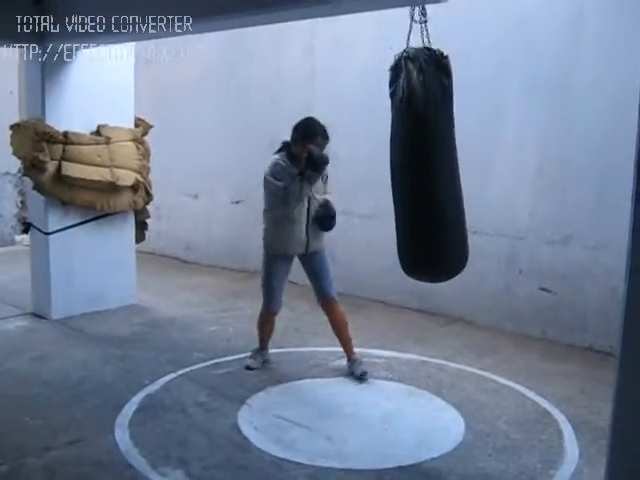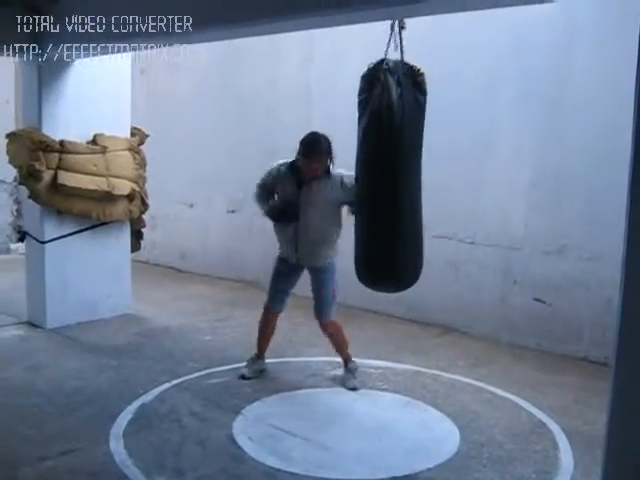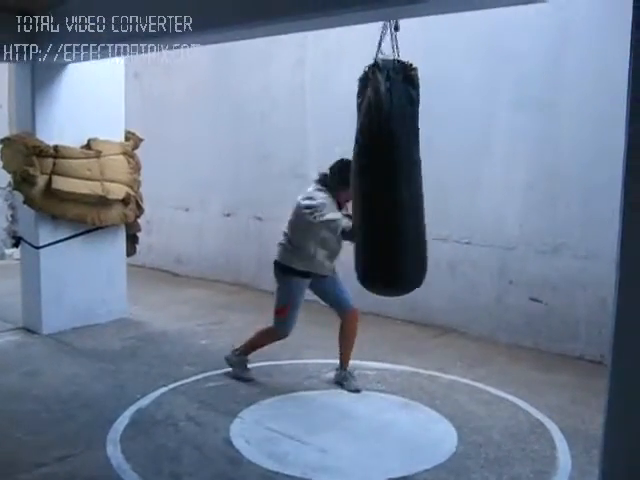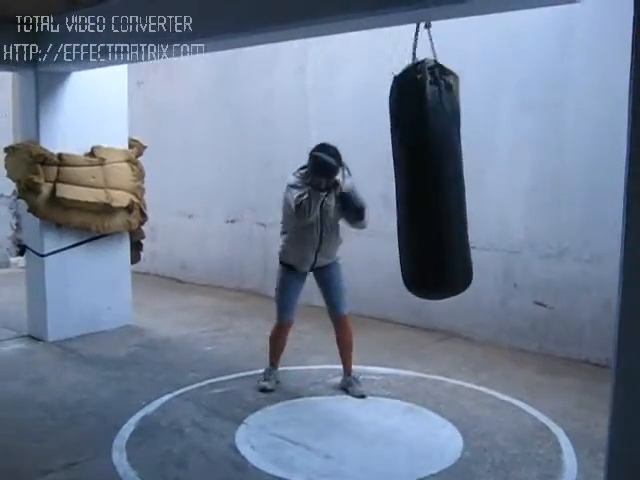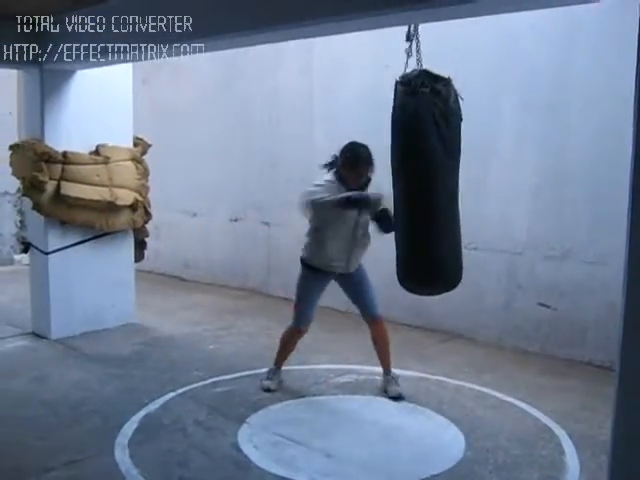
dt=0.5s
person 1, frame 1
left shoulder: (315, 165)
right shoulder: (278, 166)
right elbow: (290, 200)
left wrist: (325, 210)
right wrist: (309, 174)
left hip: (312, 244)
right hip: (279, 246)
left knee: (329, 301)
right knee: (271, 307)
left ankle: (351, 357)
right ankle: (262, 350)
person 1, frame 2
left shoulder: (337, 181)
right shoulder: (280, 172)
right elbow: (261, 192)
right wrist: (273, 209)
left hip: (322, 258)
right hip: (289, 255)
left knee: (325, 319)
right knee: (271, 309)
left ankle: (349, 365)
right ankle: (258, 359)
person 1, frame 3
left shoulder: (330, 199)
right shoulder: (318, 199)
right elbow: (331, 220)
left wrist: (345, 225)
right wrist: (355, 230)
left hip: (321, 269)
right hip: (293, 269)
left knee: (350, 315)
right knee: (282, 329)
left ankle: (343, 371)
right ankle: (237, 356)
person 1, frame 4
left shoulder: (340, 187)
right shoulder: (297, 183)
left elbow: (359, 222)
right elbow: (302, 213)
left wrist: (356, 210)
right wrist: (317, 185)
left hip: (327, 260)
right hip: (293, 261)
left knee: (341, 317)
right knee: (284, 322)
left ankle: (348, 376)
right ankle: (271, 371)
person 1, frame 5
left shoulder: (361, 187)
right shoulder: (327, 185)
left elbow: (366, 213)
right elbow: (309, 203)
left wrist: (383, 217)
right wrist: (351, 199)
left hip: (350, 266)
right hip: (317, 266)
left knee: (376, 320)
right knee: (300, 326)
left ankle: (388, 376)
right ankle: (275, 370)
